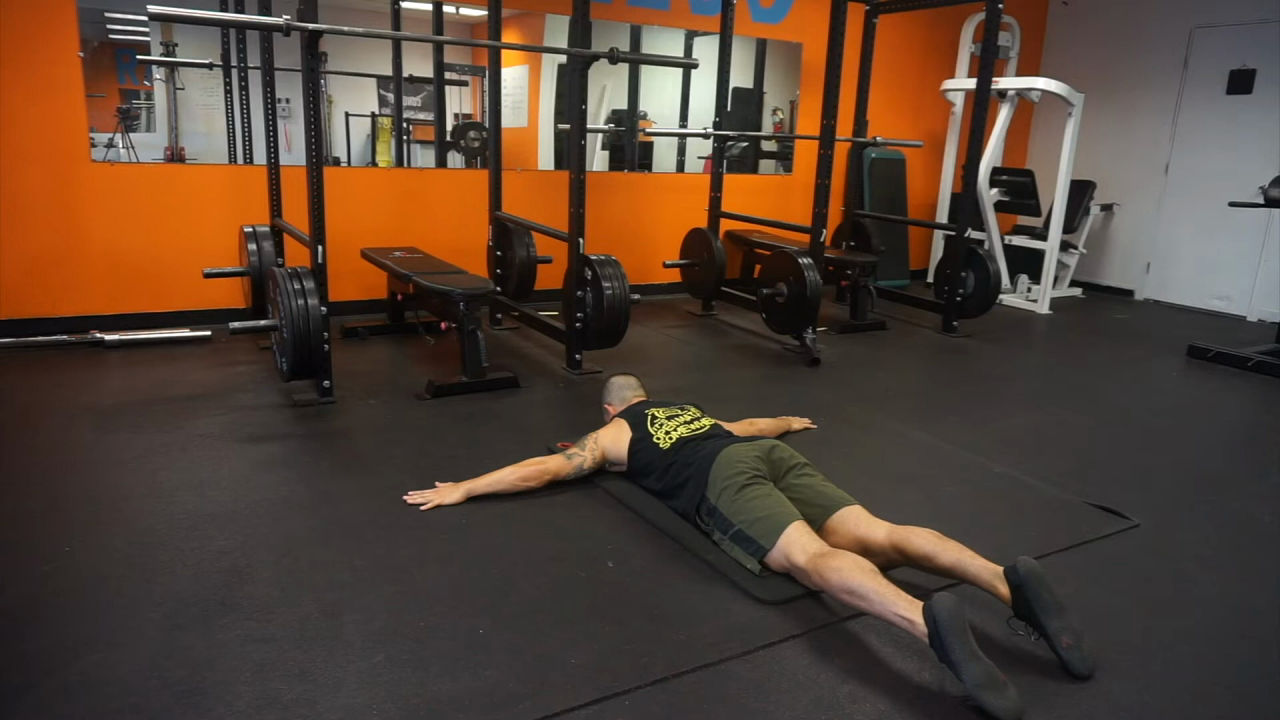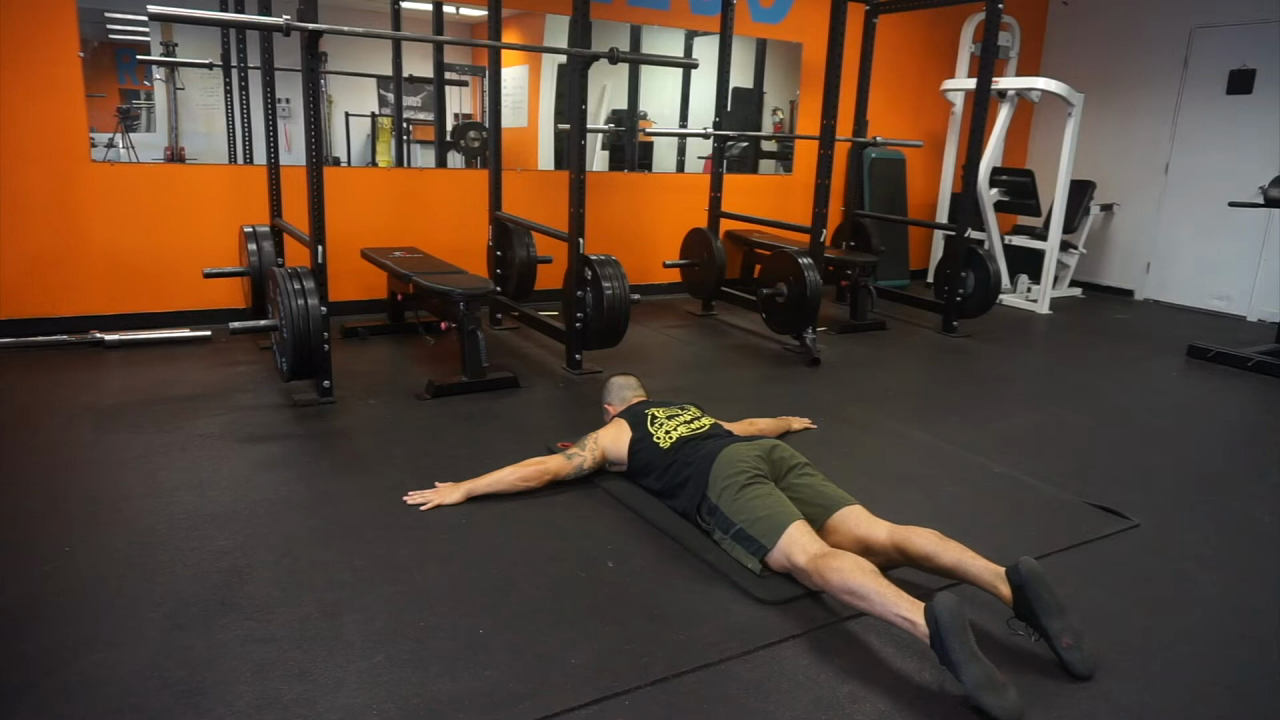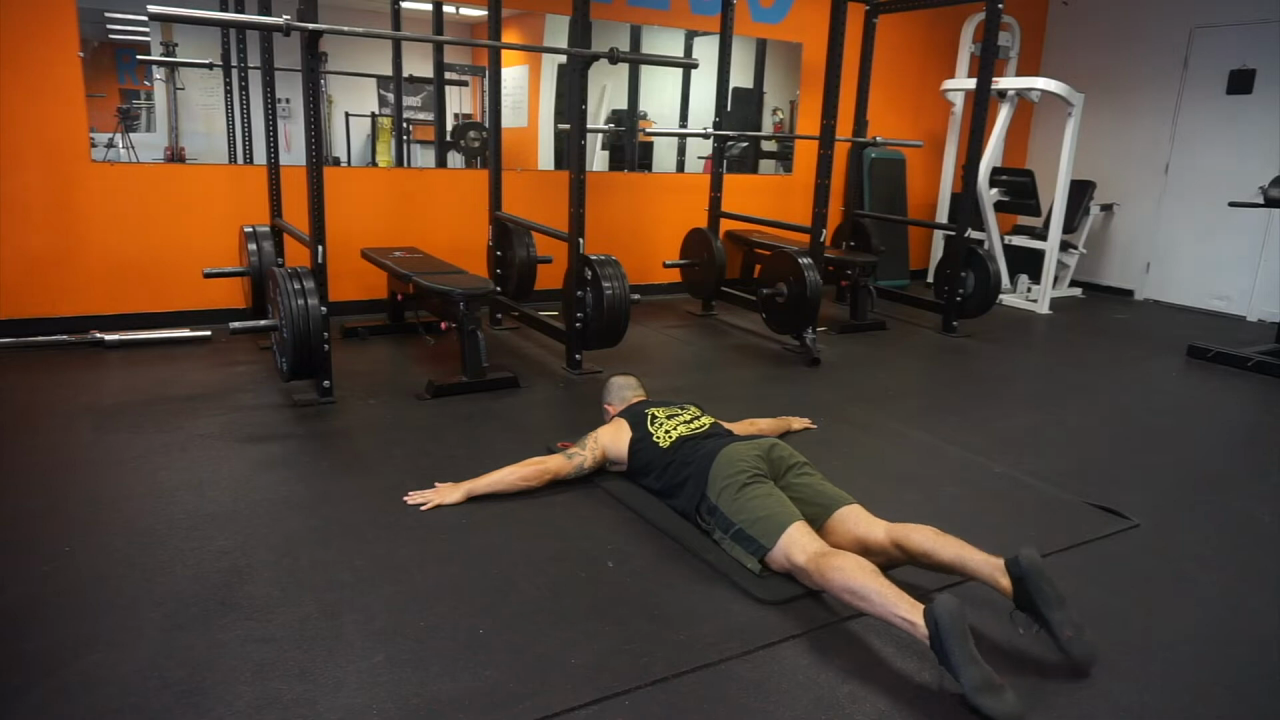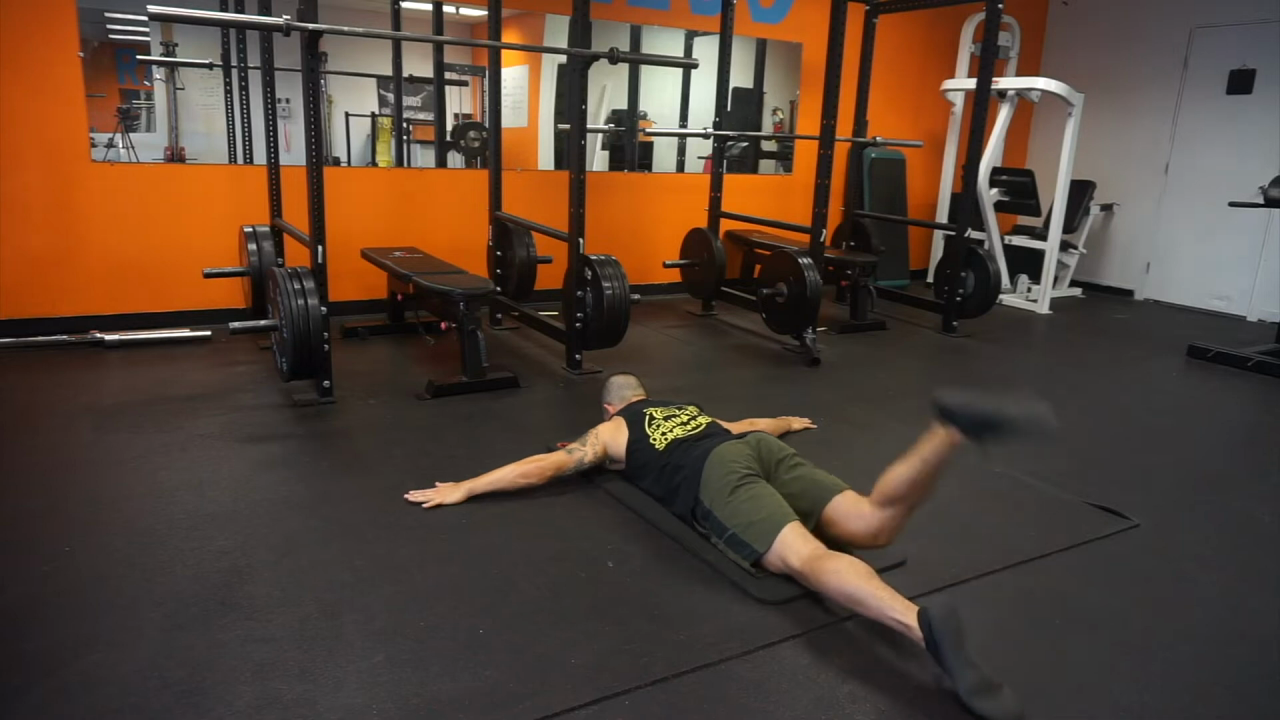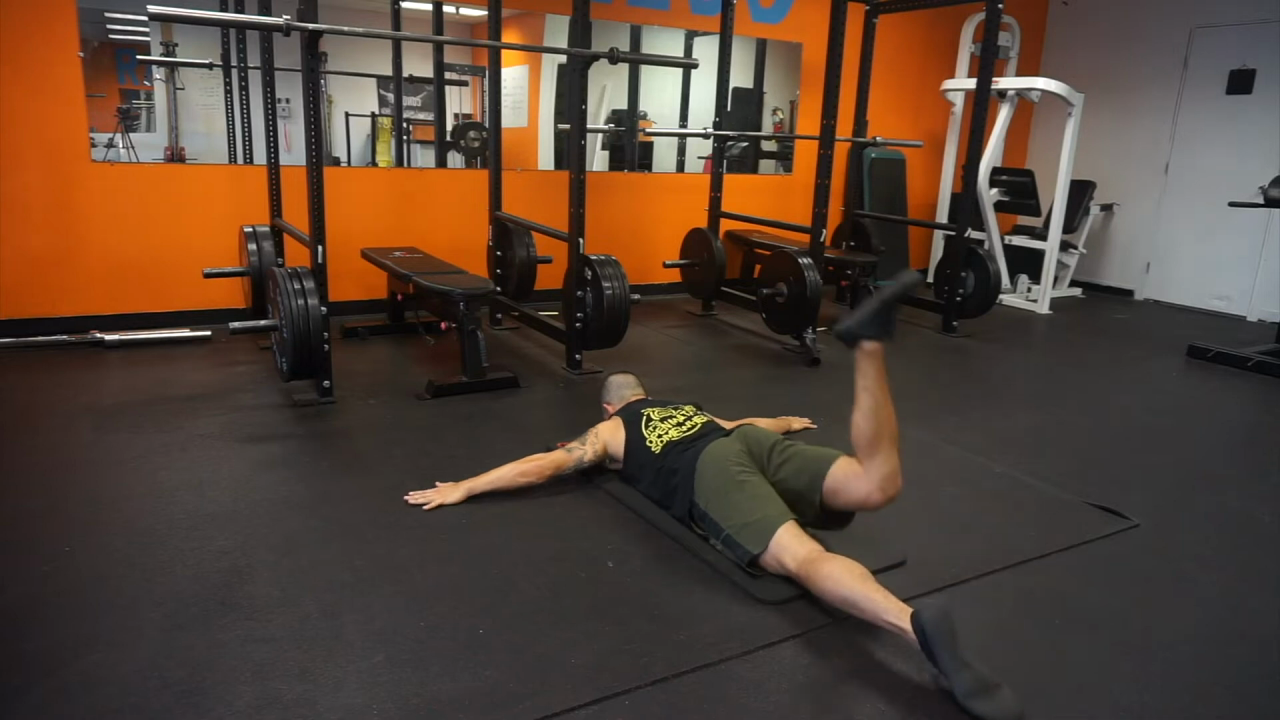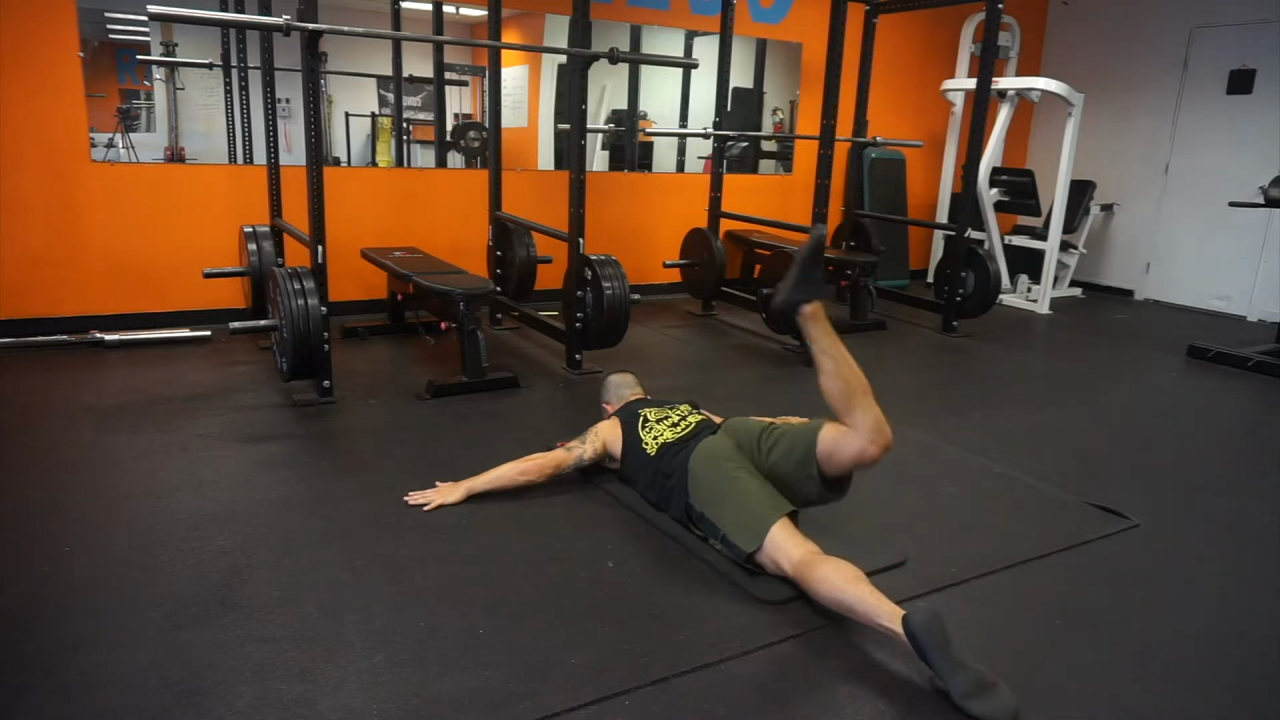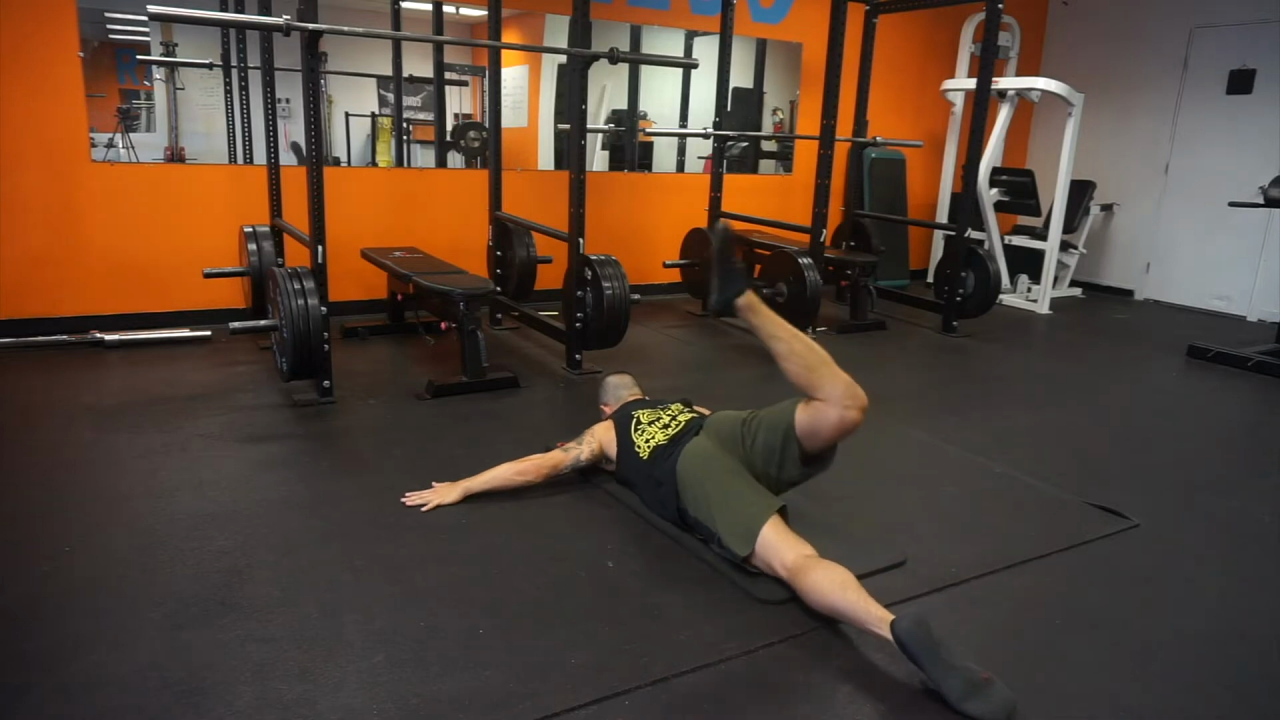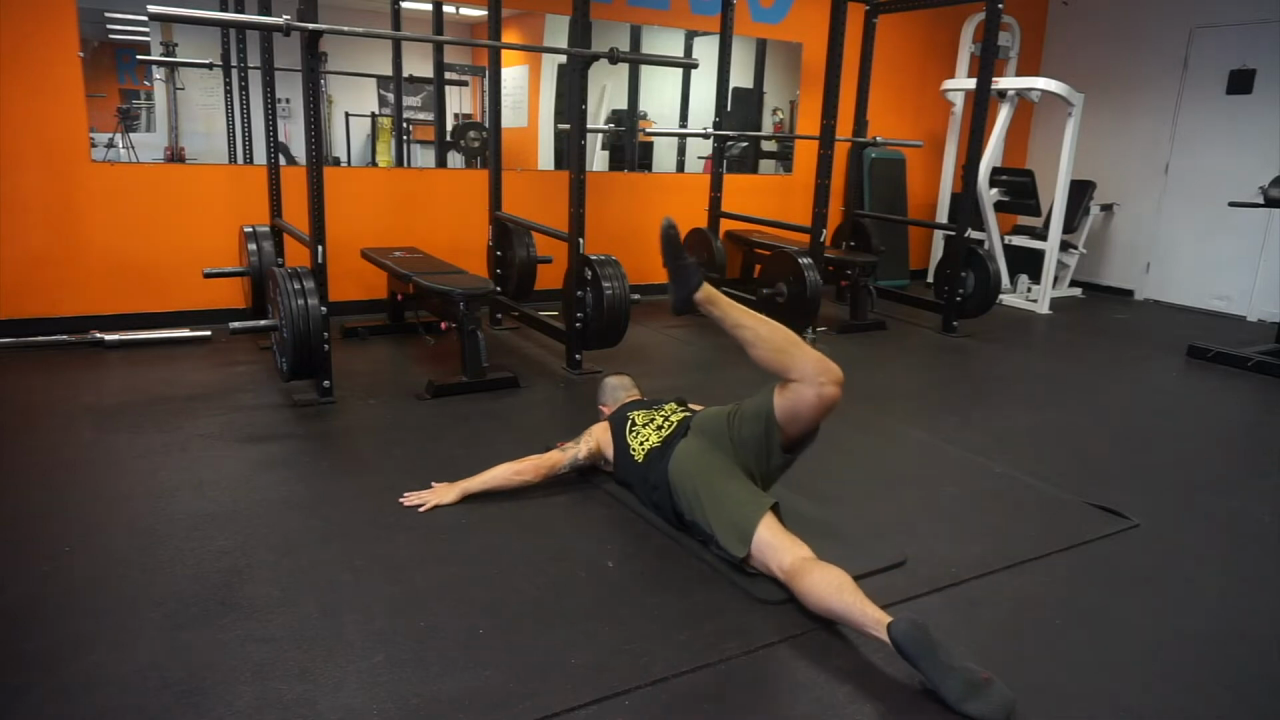
dt=0.3s
person 1, frame 1
left shoulder: (612, 434)
right shoulder: (689, 410)
left elbow: (542, 469)
right elbow: (757, 424)
left wrist: (460, 489)
right wrist: (787, 422)
left hip: (727, 480)
right hip: (772, 454)
left knee: (814, 560)
right knee: (874, 536)
left ankle: (928, 620)
right ankle: (1007, 580)
person 1, frame 2
left shoulder: (613, 434)
right shoulder: (688, 409)
left elbow: (543, 469)
right elbow: (753, 425)
left wrist: (461, 489)
right wrist: (790, 422)
left hip: (726, 481)
right hip: (772, 455)
left knee: (815, 560)
right knee: (879, 537)
left ankle: (929, 621)
right ankle: (1008, 581)
person 1, frame 3
left shoulder: (612, 432)
right shoulder: (686, 408)
left elbow: (543, 468)
right elbow: (754, 424)
left wrist: (460, 489)
right wrist: (789, 422)
left hip: (726, 478)
right hip: (769, 454)
left knee: (814, 558)
right knee: (876, 537)
left ankle: (927, 622)
right ankle: (1011, 575)
person 1, frame 4
left shoulder: (610, 432)
right shoulder: (685, 408)
left elbow: (545, 465)
right elbow: (748, 424)
left wrist: (464, 487)
right wrist: (788, 422)
left hip: (720, 480)
right hip: (758, 450)
left knee: (811, 559)
right knee: (872, 520)
left ankle: (923, 623)
right ankle: (951, 422)
person 1, frame 5
left shoulder: (609, 432)
right shoulder: (687, 411)
left elbow: (542, 466)
right elbow: (751, 423)
left wrist: (462, 488)
right wrist: (786, 422)
left hip: (713, 475)
right hip: (752, 443)
left knee: (804, 559)
right knee: (876, 483)
left ankle: (915, 625)
right ankle: (869, 340)
person 1, frame 6
left shoulder: (606, 432)
right shoulder: (686, 406)
left elbow: (541, 465)
right elbow: (736, 422)
left wrist: (461, 488)
right wrist: (787, 422)
left hip: (706, 474)
right hip: (742, 434)
left knee: (801, 560)
right knee: (870, 438)
left ankle: (910, 626)
right ankle: (805, 303)
person 1, frame 7
left shoulder: (603, 433)
right shoulder: (681, 405)
left elbow: (539, 466)
right elbow: (727, 421)
left wrist: (458, 488)
left hip: (695, 472)
right hip: (729, 431)
left knee: (795, 561)
left ankle: (898, 630)
right ankle: (740, 298)
person 1, frame 8
left shoulder: (600, 435)
right shoulder: (681, 403)
left elbow: (534, 468)
right elbow: (715, 420)
left wrist: (456, 489)
left hip: (687, 472)
right hip: (719, 428)
left knee: (792, 562)
right knee: (821, 382)
left ankle: (895, 631)
